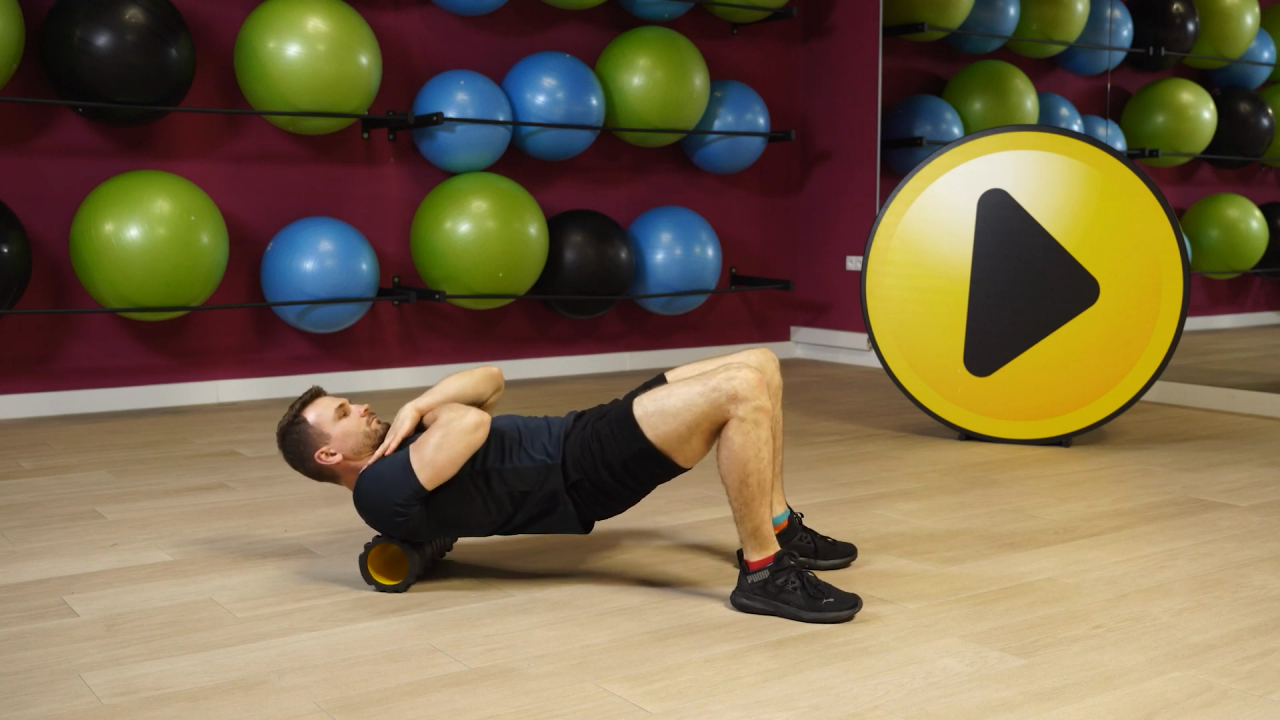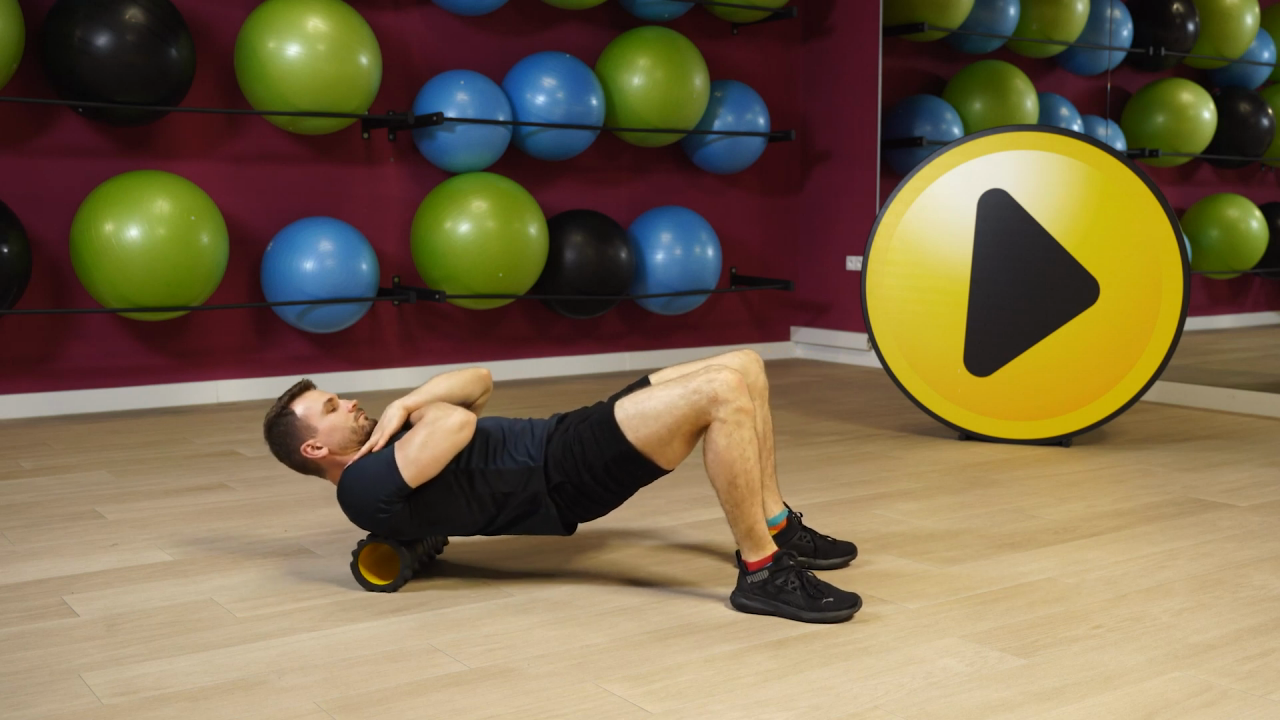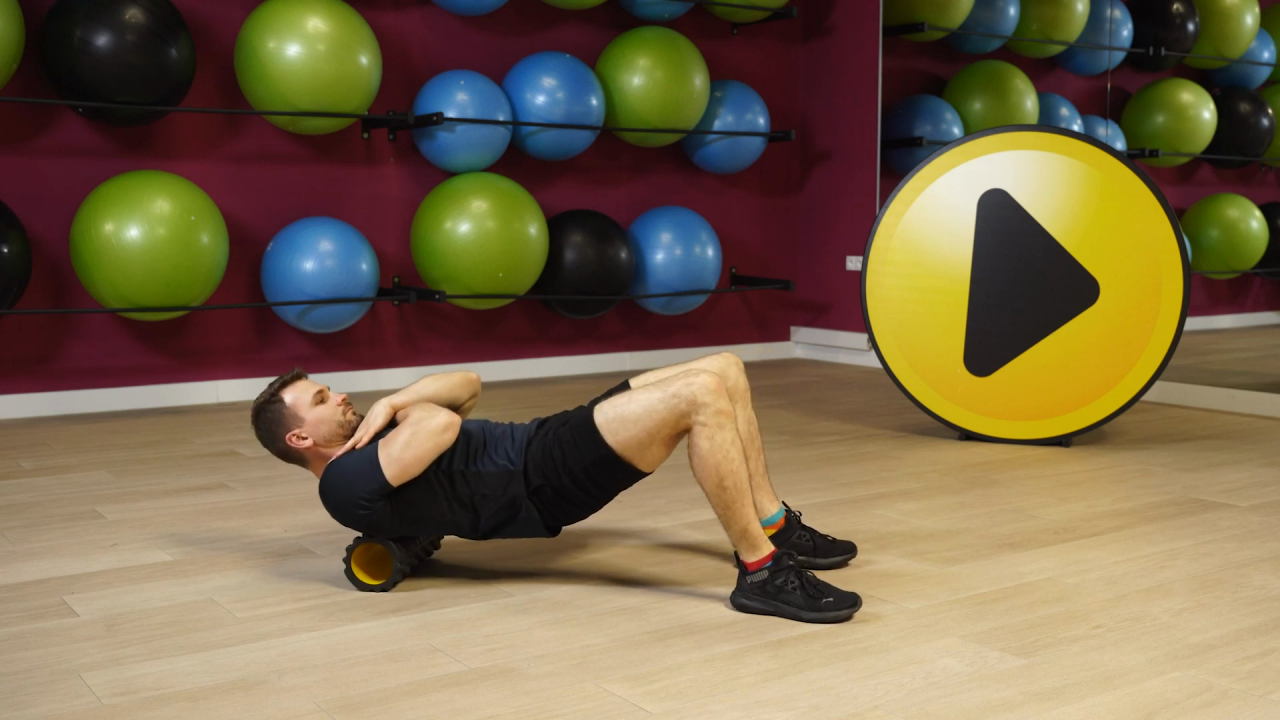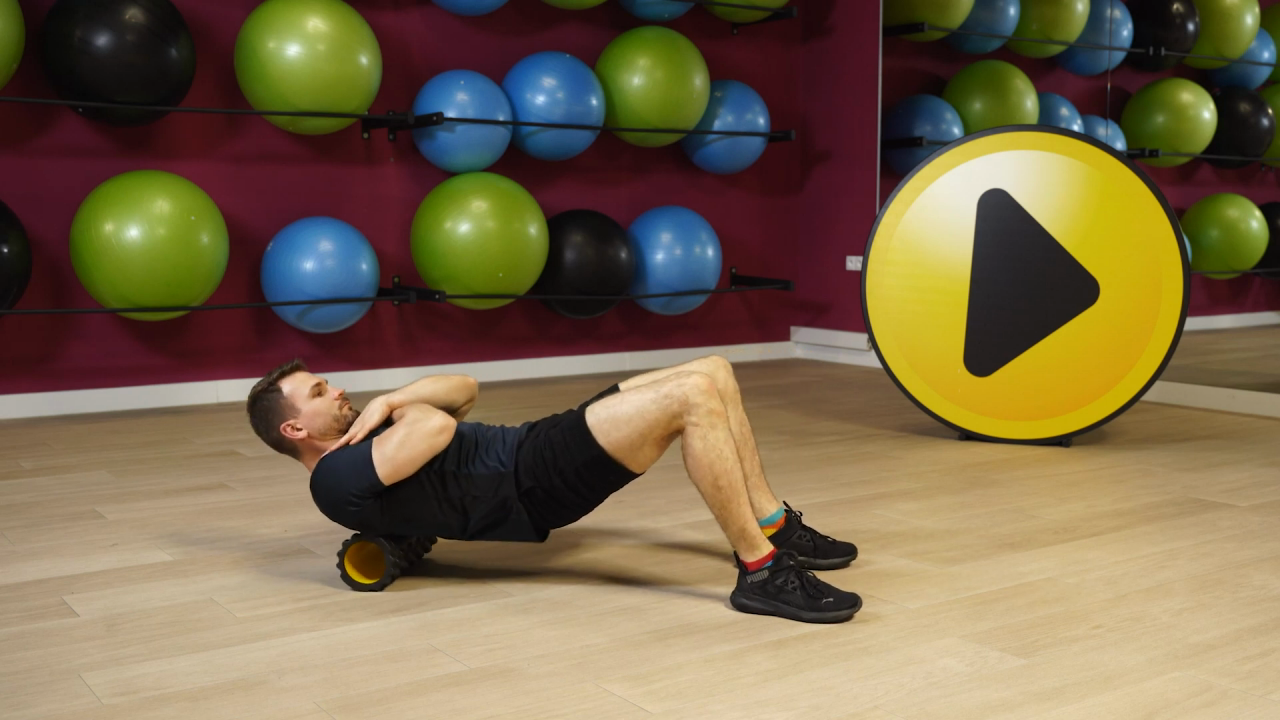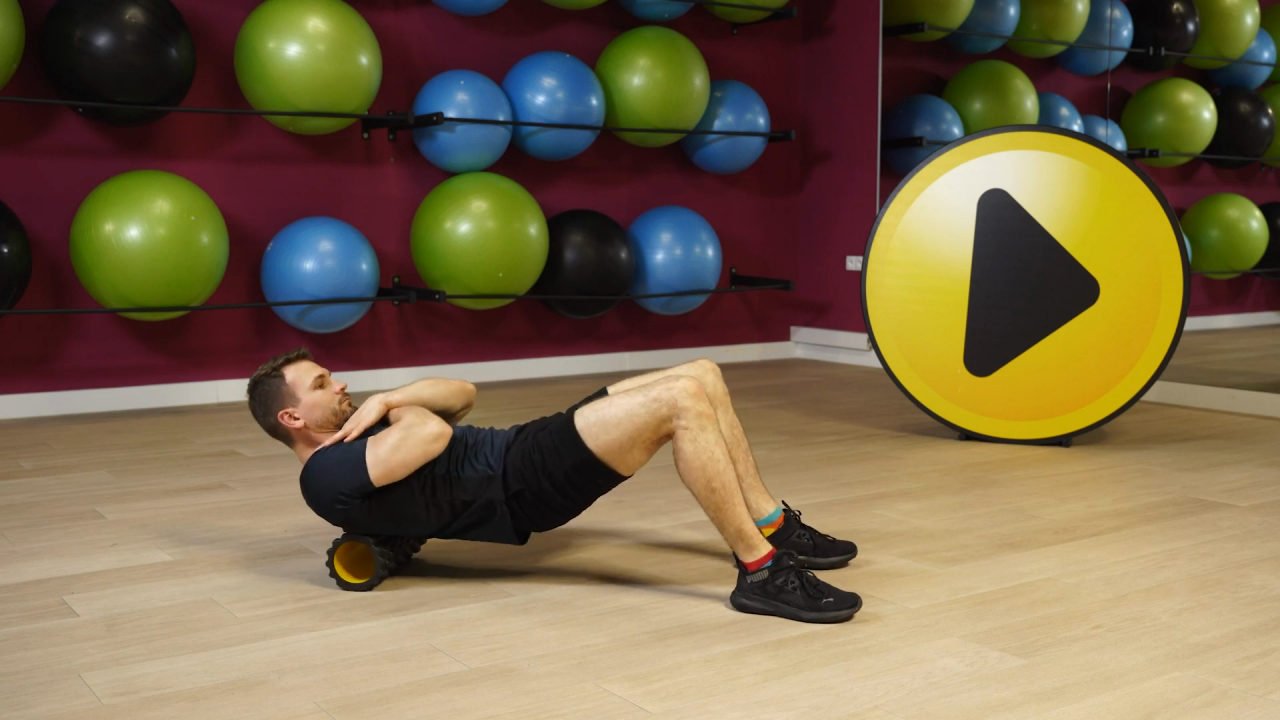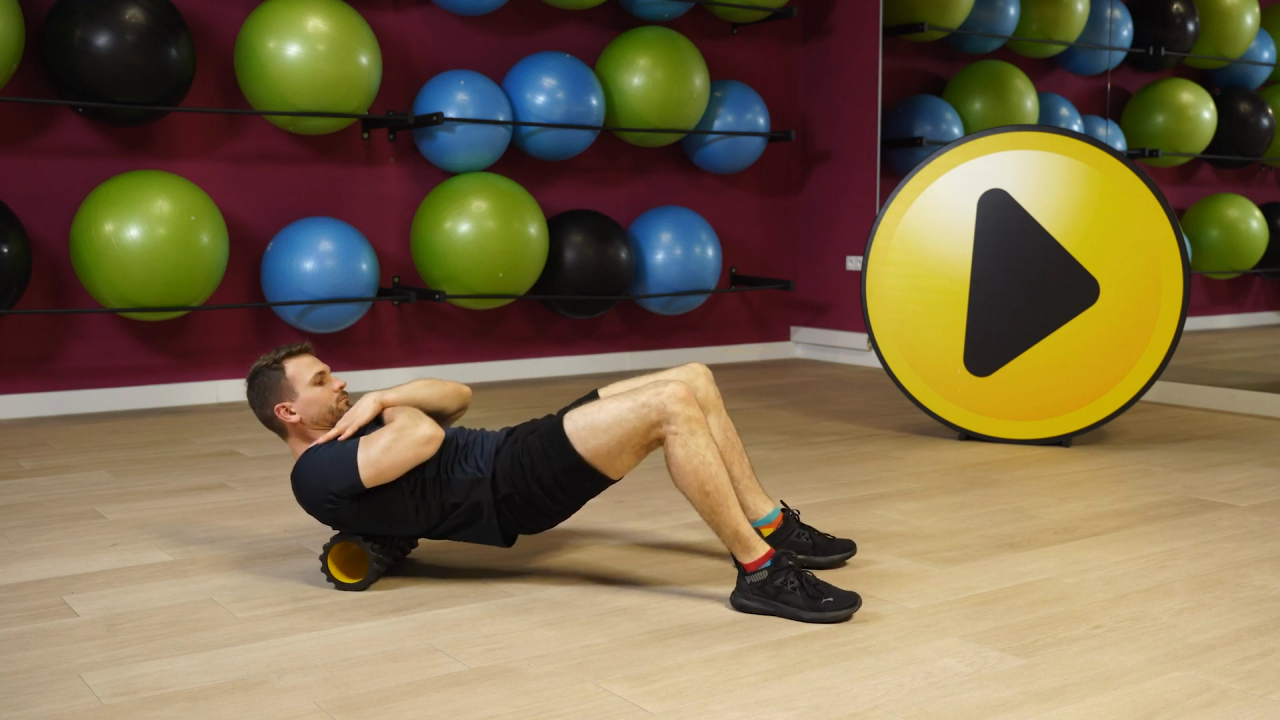
dt=0.3s
person 1, frame 1
left shoulder: (404, 450)
right shoulder: (383, 492)
left elbow: (490, 378)
right elbow: (470, 425)
left wrist: (418, 406)
right wrist: (426, 409)
left hip: (581, 437)
right hip: (580, 474)
left knee: (759, 365)
right knee: (741, 392)
left ankle: (778, 529)
right ankle: (763, 572)
person 1, frame 2
left shoulder: (391, 444)
right shoulder: (366, 488)
left elbow: (479, 381)
right elbow: (456, 424)
left wrist: (405, 404)
right wrist: (412, 407)
left hip: (564, 440)
right hip: (562, 476)
left knee: (743, 367)
right knee: (722, 392)
left ankle: (777, 528)
right ankle: (762, 571)
person 1, frame 3
left shoulder: (378, 441)
right shoulder: (348, 484)
left elbow: (468, 384)
right elbow: (442, 425)
left wrist: (392, 402)
right wrist: (401, 404)
left hip: (548, 444)
right hip: (544, 480)
left knee: (723, 370)
right knee: (702, 395)
left ankle: (775, 526)
right ankle: (761, 571)
person 1, frame 4
left shoulder: (370, 439)
right shoulder: (337, 480)
left elbow: (465, 388)
right elbow: (438, 427)
left wrist: (389, 401)
right wrist: (397, 404)
left hip: (534, 450)
right hip: (533, 482)
left knee: (712, 373)
right knee: (692, 396)
left ankle: (775, 527)
right ankle: (762, 571)
person 1, frame 5
left shoulder: (362, 437)
right shoulder: (327, 477)
left elbow: (463, 393)
right elbow: (433, 434)
left wrist: (385, 401)
right wrist: (393, 405)
left hip: (525, 452)
right hip: (523, 484)
left knee: (701, 376)
right knee: (682, 400)
left ankle: (773, 526)
right ankle: (761, 571)
person 1, frame 6
left shoulder: (356, 432)
right shoulder: (319, 474)
left elbow: (459, 396)
right elbow: (425, 439)
left wrist: (381, 399)
right wrist: (386, 403)
left hip: (514, 453)
right hip: (511, 489)
left knee: (693, 381)
right knee: (671, 406)
left ankle: (771, 526)
right ankle: (760, 571)
